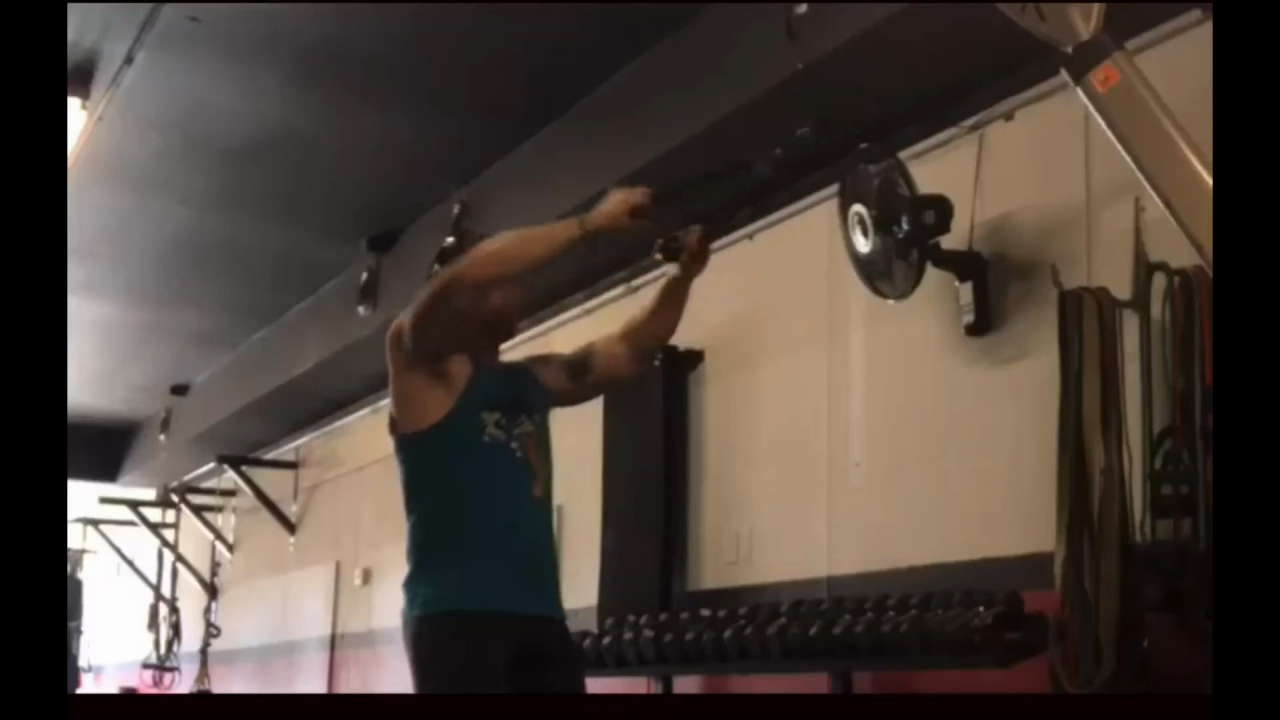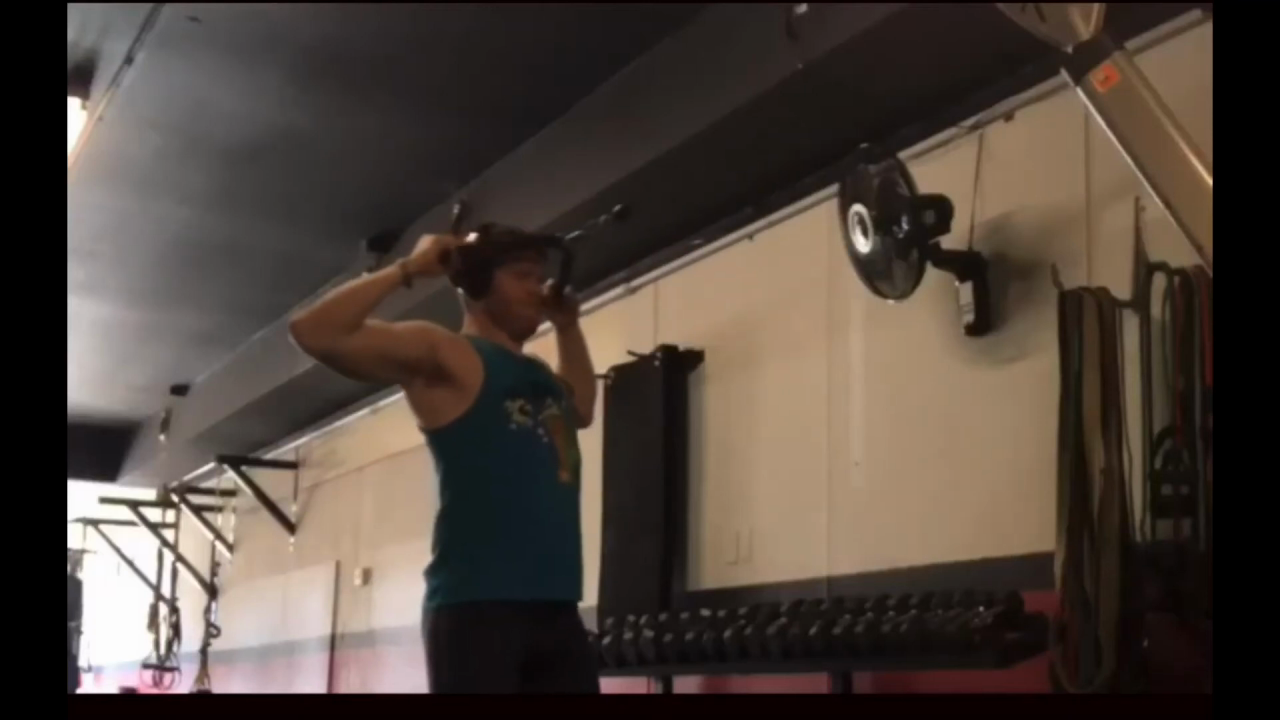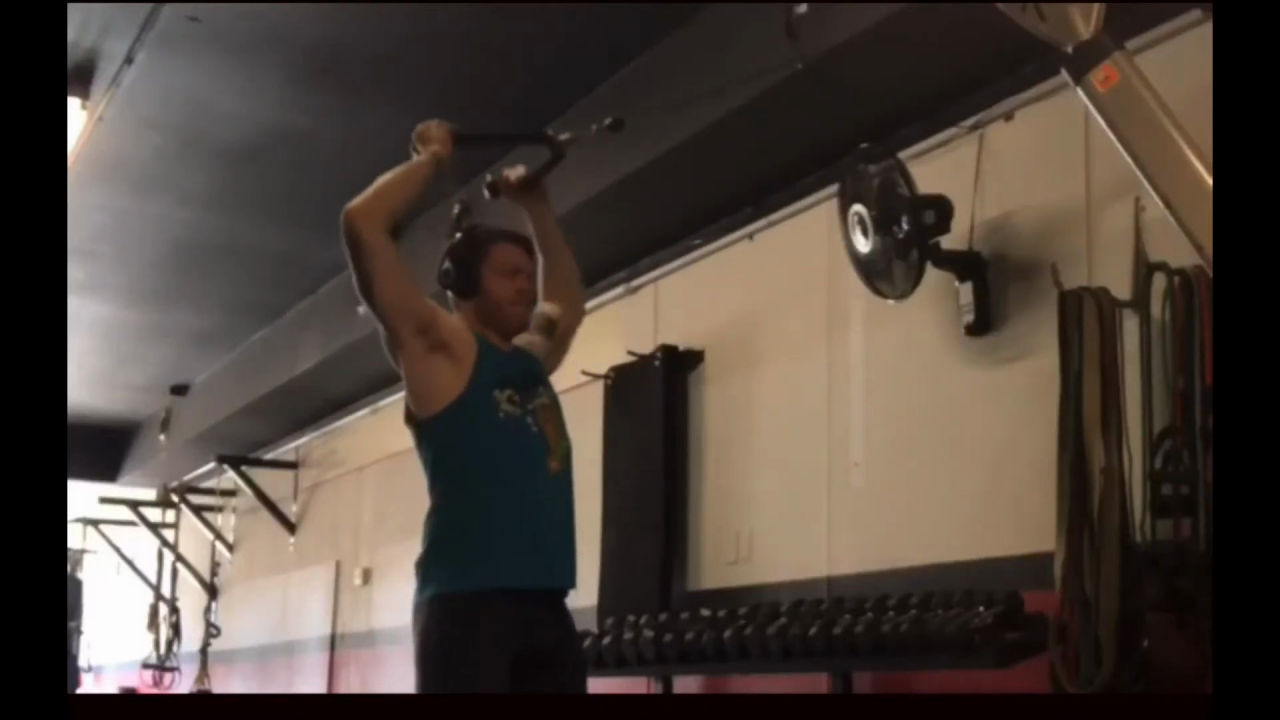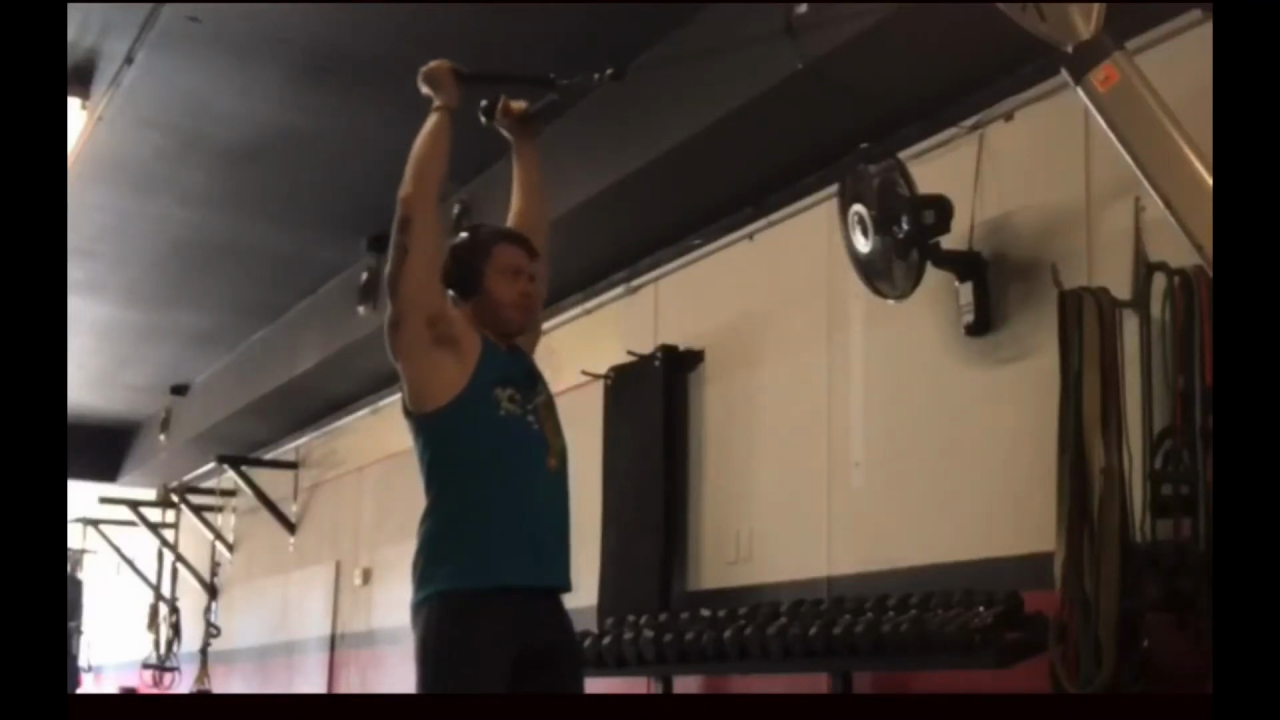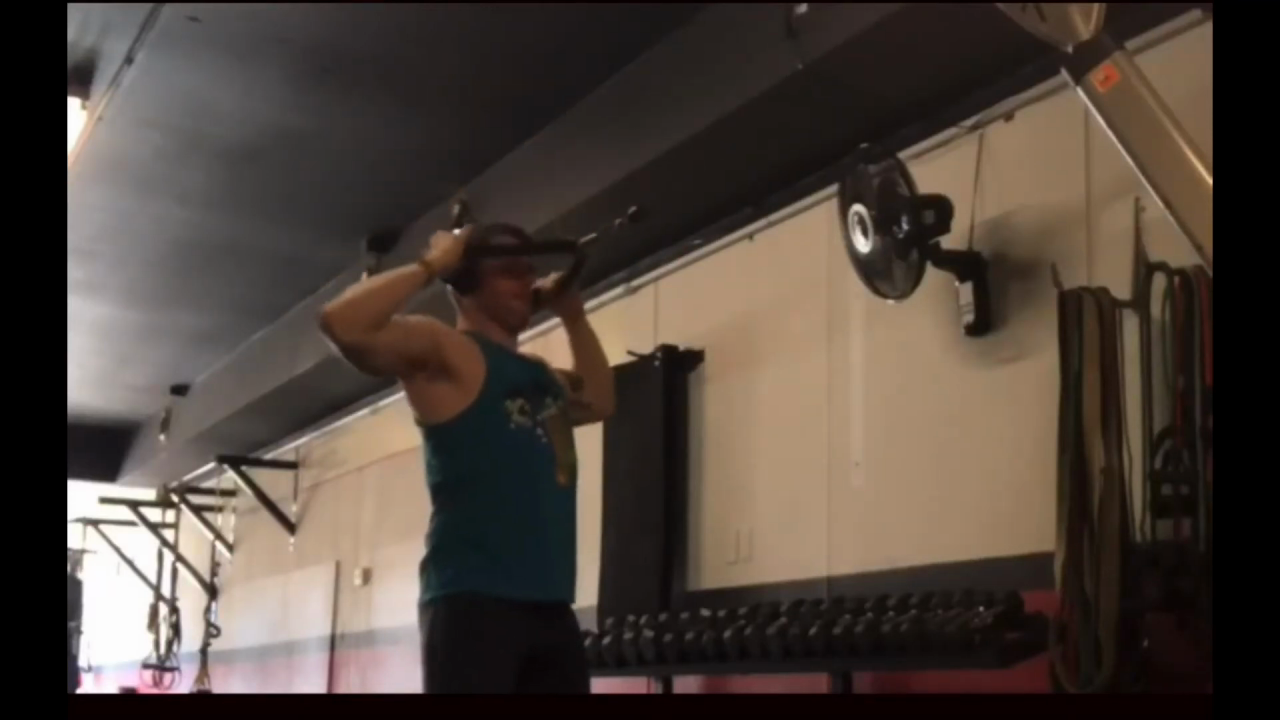
dt=1s
person 1, frame 1
left shoulder: (533, 381)
right shoulder: (425, 360)
left elbow: (631, 350)
right elbow: (464, 279)
left wrist: (684, 275)
right wrist: (591, 222)
left hip: (537, 612)
right hip: (455, 613)
person 1, frame 2
left shoulder: (538, 375)
right shoulder: (443, 354)
left elbow: (581, 408)
right elbow: (315, 331)
left wrist: (567, 324)
right wrist: (409, 268)
left hip: (553, 607)
right hip: (476, 605)
person 1, frame 3
left shoulder: (530, 358)
right shoulder: (436, 345)
left elbow: (568, 300)
right elbow: (361, 224)
left wrist: (536, 205)
right wrist: (430, 160)
left hip: (543, 604)
right hip: (467, 601)
person 1, frame 4
left shoulder: (517, 353)
right shoulder: (436, 341)
left elbow: (531, 237)
right elbow: (415, 209)
left wrist: (523, 142)
right wrist: (443, 109)
left hip: (540, 602)
right hip: (465, 600)
person 1, frame 5
left shoulder: (542, 375)
right shoulder: (443, 349)
left elbow: (600, 400)
right elbow: (342, 323)
left wrist: (572, 312)
right wrist: (432, 265)
left hip: (549, 607)
right hip: (474, 602)
